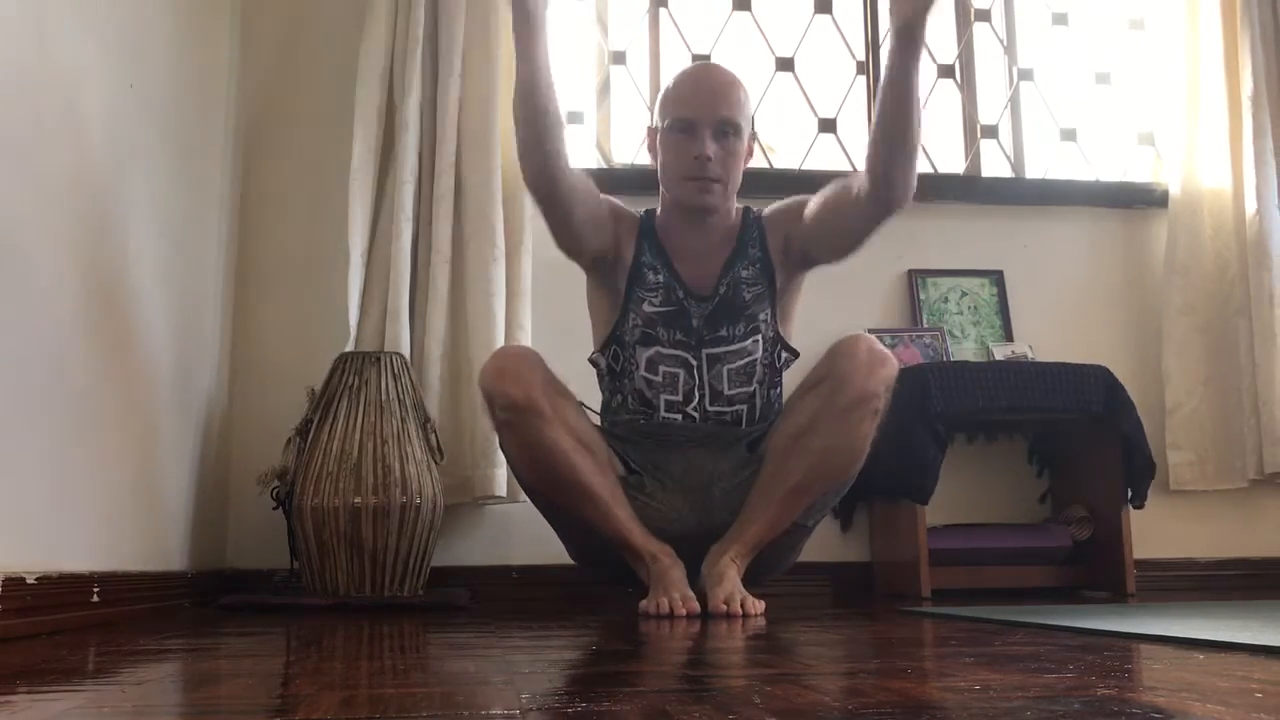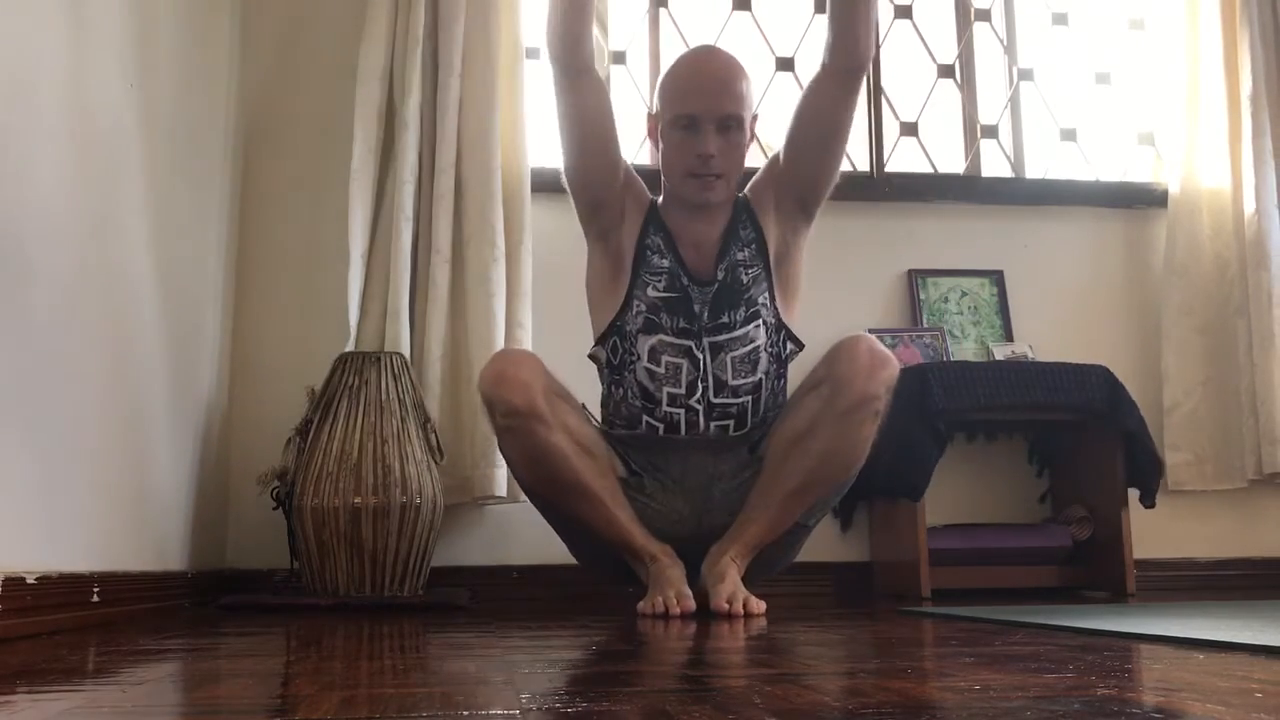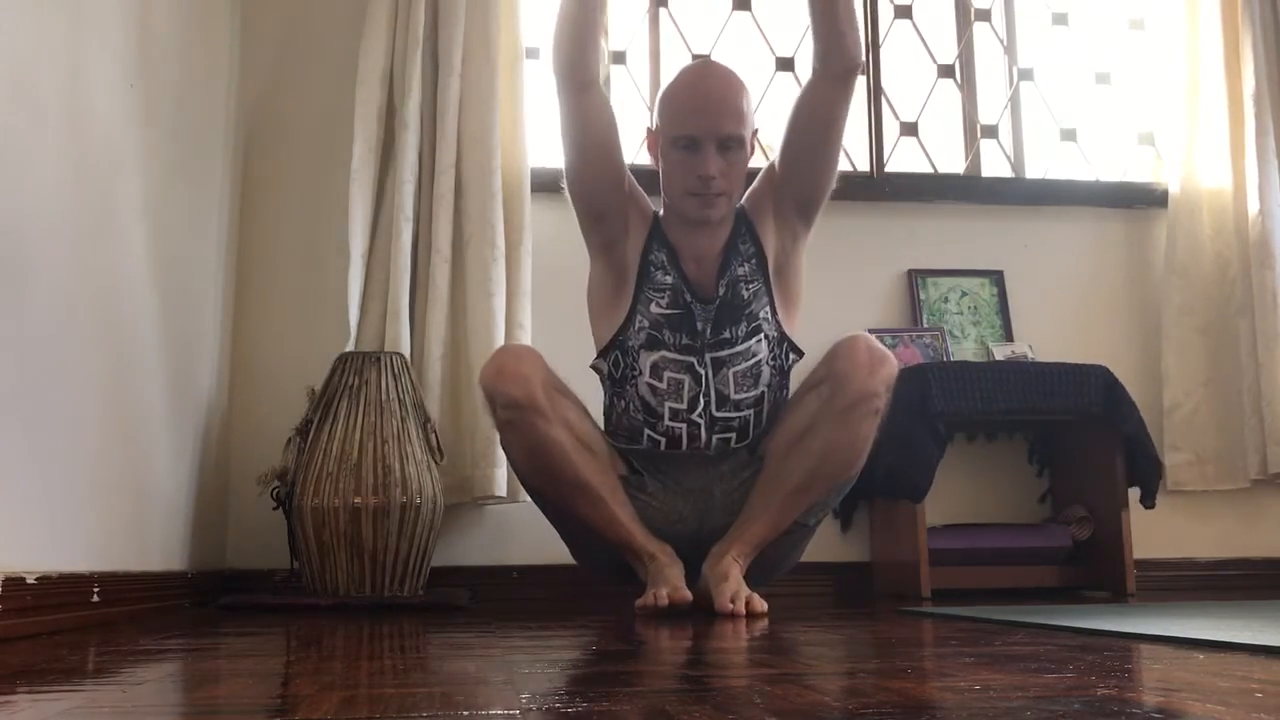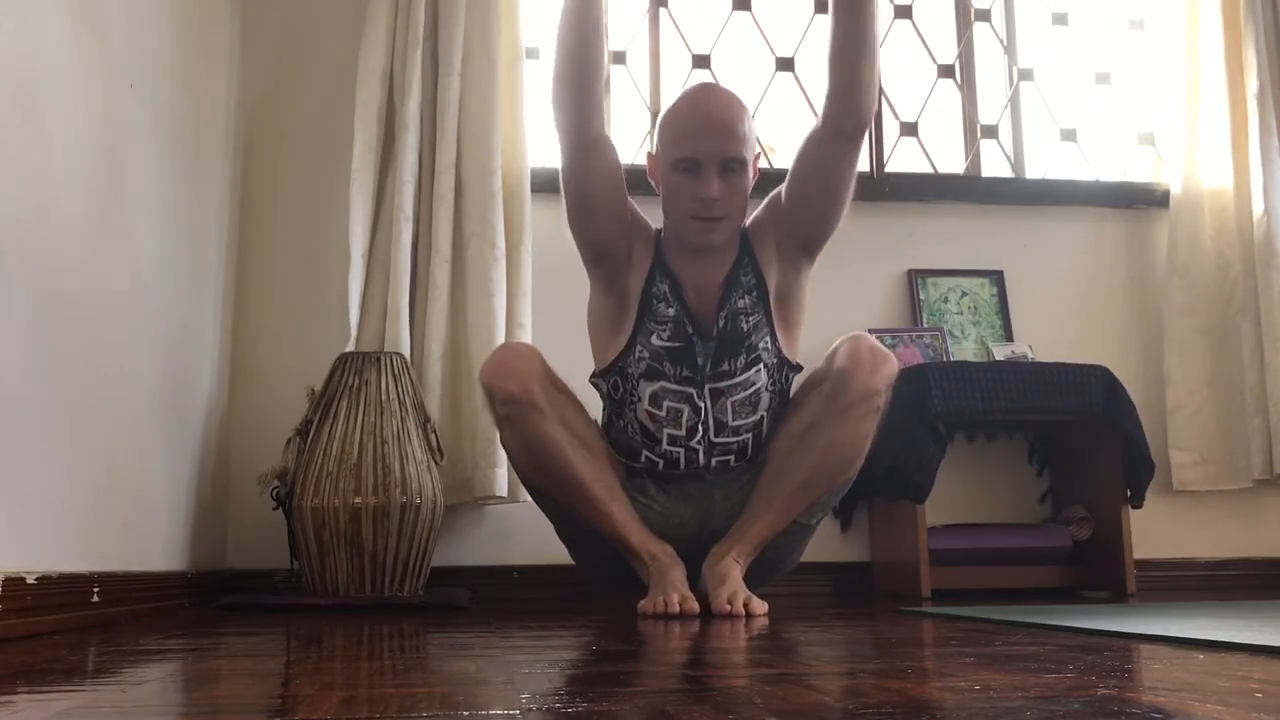
dt=0.3s
person 1, frame 1
left shoulder: (781, 237)
right shoulder: (615, 239)
left elbow: (886, 194)
right elbow: (548, 181)
left hip: (758, 507)
right hip: (626, 505)
left knee: (868, 363)
right knee: (507, 374)
left ankle: (731, 555)
right ankle: (653, 557)
person 1, frame 2
left shoulder: (776, 219)
right shoulder: (618, 222)
left elbow: (847, 65)
right elbow: (572, 66)
left hip: (760, 510)
right hip: (627, 510)
left knee: (867, 365)
right knee: (509, 378)
left ankle: (731, 558)
right ankle: (654, 560)
person 1, frame 3
left shoulder: (776, 228)
right shoulder: (620, 234)
left elbow: (838, 69)
right elbow: (577, 81)
left hip: (759, 512)
right hip: (628, 513)
left knee: (865, 364)
right knee: (510, 374)
left ankle: (732, 557)
right ankle: (653, 558)
person 1, frame 4
left shoulder: (778, 253)
right shoulder: (624, 259)
left elbow: (849, 120)
right elbow: (580, 136)
left hip: (758, 523)
right hip: (626, 523)
left knee: (866, 364)
right knee: (509, 371)
left ankle: (732, 560)
right ankle: (654, 560)
